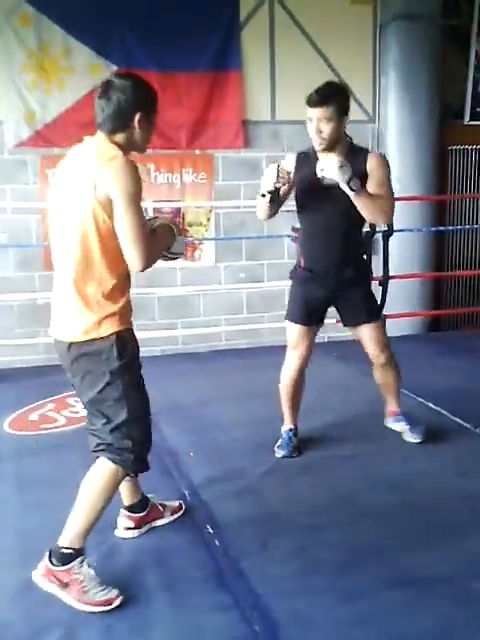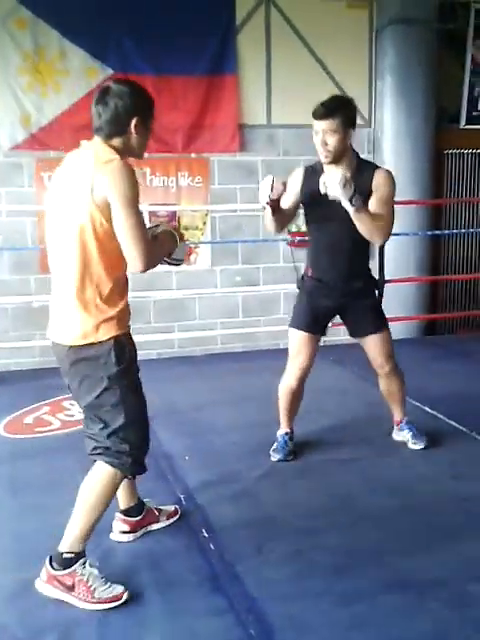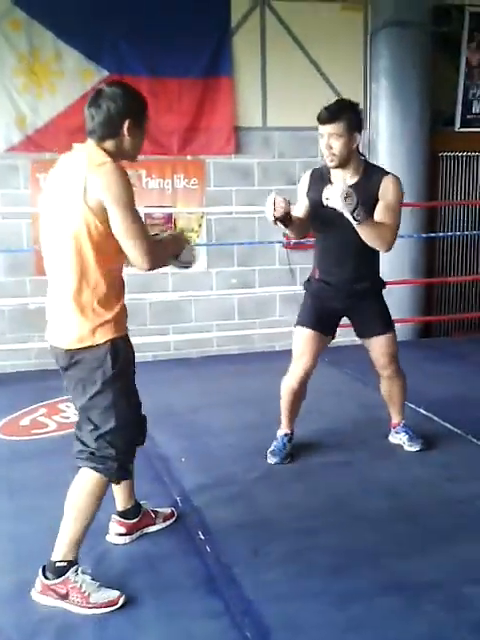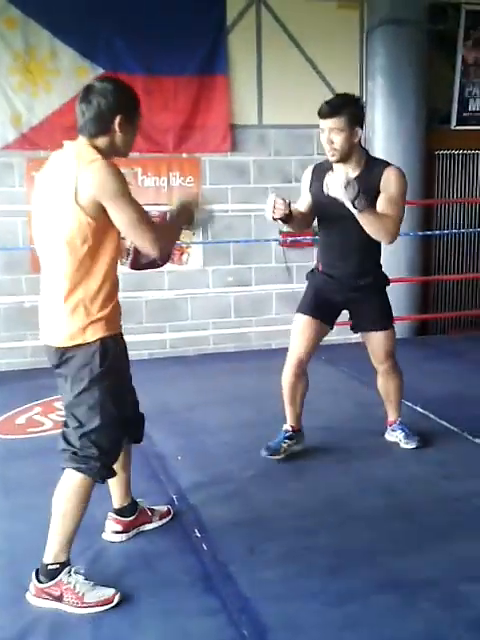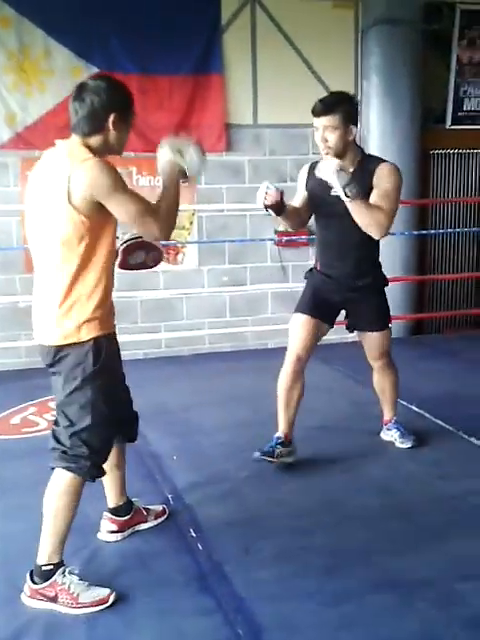
dt=0.1s
person 1, frame 1
left shoulder: (74, 160)
right shoulder: (118, 166)
right elbow: (138, 258)
left wrist: (146, 236)
right wrist: (164, 236)
left hip: (73, 321)
right hip: (99, 327)
left knee: (126, 421)
right knee: (124, 441)
left ankle: (136, 510)
right ankle: (64, 560)
person 1, frame 2
left shoulder: (73, 165)
right shoulder: (114, 171)
right elbow: (140, 259)
left wrist: (146, 245)
right wrist: (167, 240)
left hip: (73, 324)
right hip: (97, 331)
left knee: (127, 423)
right knee: (118, 444)
left ankle: (131, 513)
right ankle: (64, 565)
person 1, frame 3
left shoulder: (66, 167)
right shoulder: (107, 173)
right elbow: (144, 258)
left wrist: (150, 246)
right wrist: (173, 245)
left hip: (71, 327)
right hip: (93, 334)
left knee: (124, 425)
right knee: (106, 449)
left ankle: (128, 516)
right ankle: (58, 573)
person 1, frame 4
left shoulder: (59, 164)
right shoulder: (97, 171)
right elbow: (154, 244)
left wrist: (126, 253)
right wrist: (181, 215)
left hip: (72, 324)
right hip: (85, 333)
left knee: (122, 419)
right knee: (89, 448)
left ankle: (125, 512)
right ankle: (51, 576)
person 1, frame 5
left shoulder: (51, 162)
right shoulder: (91, 170)
right elbow: (157, 226)
left wrist: (122, 255)
right wrist: (172, 174)
left hip: (64, 323)
right hip: (79, 332)
left knee: (115, 418)
right knee: (80, 448)
left ankle: (119, 512)
right ankle: (45, 576)
person 2, frame 1
left shoulder: (371, 161)
right shoulder: (295, 162)
left elbow: (383, 215)
right elbow: (264, 214)
left wrist: (348, 181)
right wrist: (269, 189)
left hip: (351, 278)
right hip: (309, 276)
left knee: (381, 355)
right knee: (296, 360)
left ankle: (395, 414)
right ankle: (289, 428)
person 2, frame 2
left shoulder: (377, 177)
right shoulder: (304, 176)
left elbow: (380, 233)
right elbow: (277, 225)
left wrist: (348, 197)
right wrist: (271, 203)
left hip: (358, 289)
right hip: (316, 287)
left knee: (386, 366)
right knee: (295, 371)
left ankle: (401, 424)
right ankle: (285, 432)
person 2, frame 3
left shoulder: (385, 182)
right shoulder: (311, 180)
left elbow: (385, 241)
right elbow: (300, 230)
left wrist: (352, 209)
right wrist: (281, 216)
left hip: (365, 291)
right hip: (323, 288)
left knee: (388, 367)
right knee: (299, 370)
left ankle: (398, 426)
right ankle: (285, 433)
person 2, frame 4
left shoulder: (388, 175)
right shoulder: (314, 174)
left elbow: (387, 233)
left wrist: (351, 197)
right wrist: (286, 213)
left hip: (368, 285)
right hip: (325, 281)
left knee: (385, 363)
right knee: (297, 356)
left ankle: (394, 424)
right ankle: (291, 431)
person 2, frame 5
left shoulder: (383, 171)
right shoulder: (310, 173)
left elbow: (380, 227)
right elbow: (299, 221)
left wrist: (344, 187)
right wrist: (278, 204)
left hip: (366, 285)
right hip: (323, 280)
left knee: (381, 360)
right knee: (295, 355)
left ankle: (390, 423)
right ankle: (283, 439)
